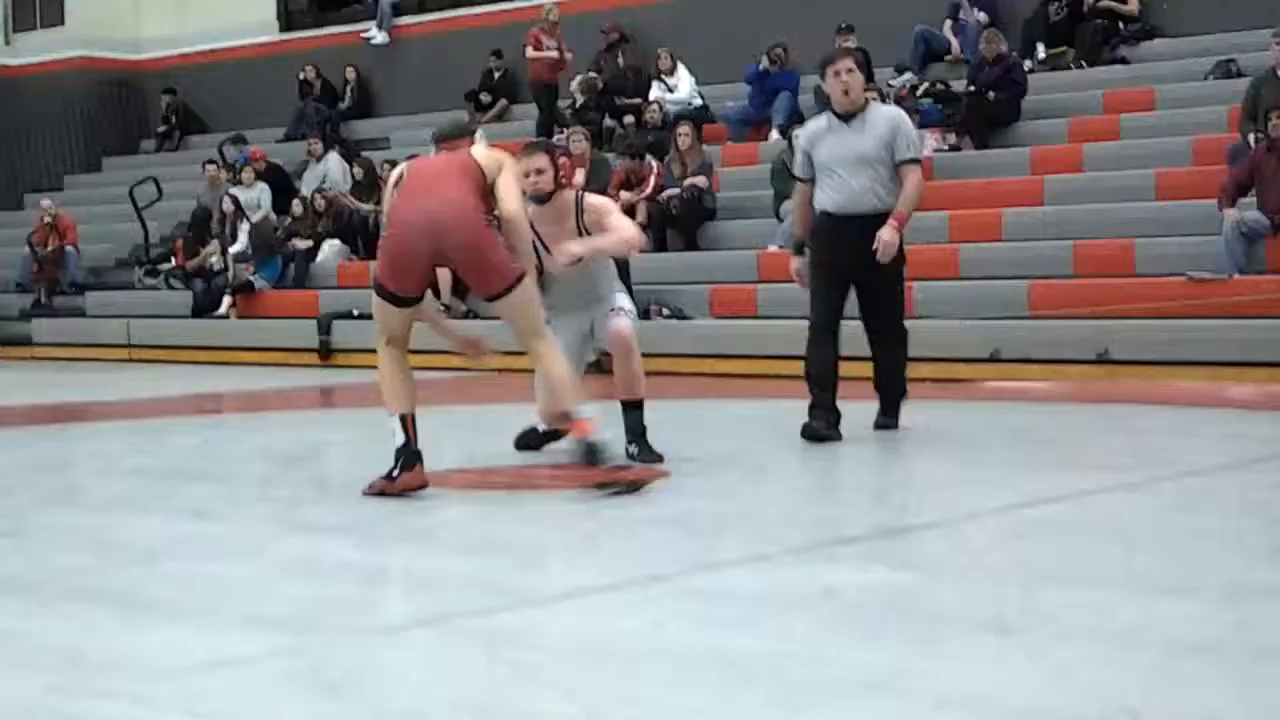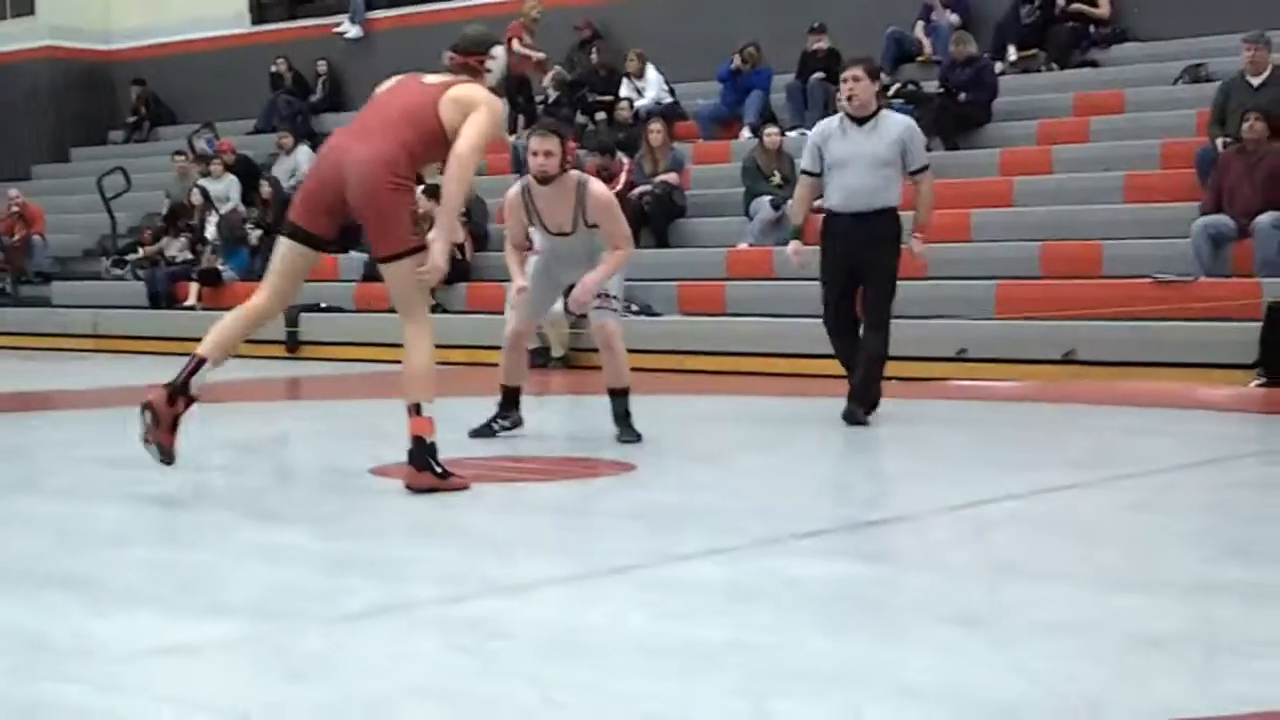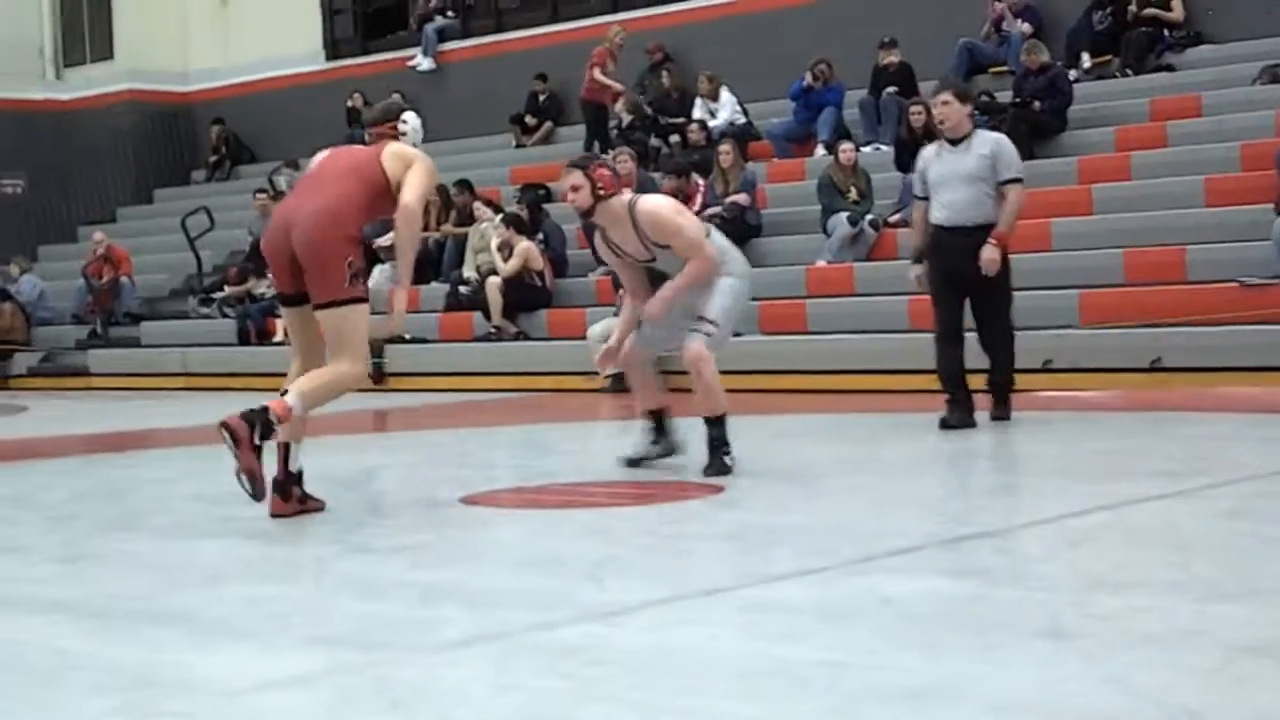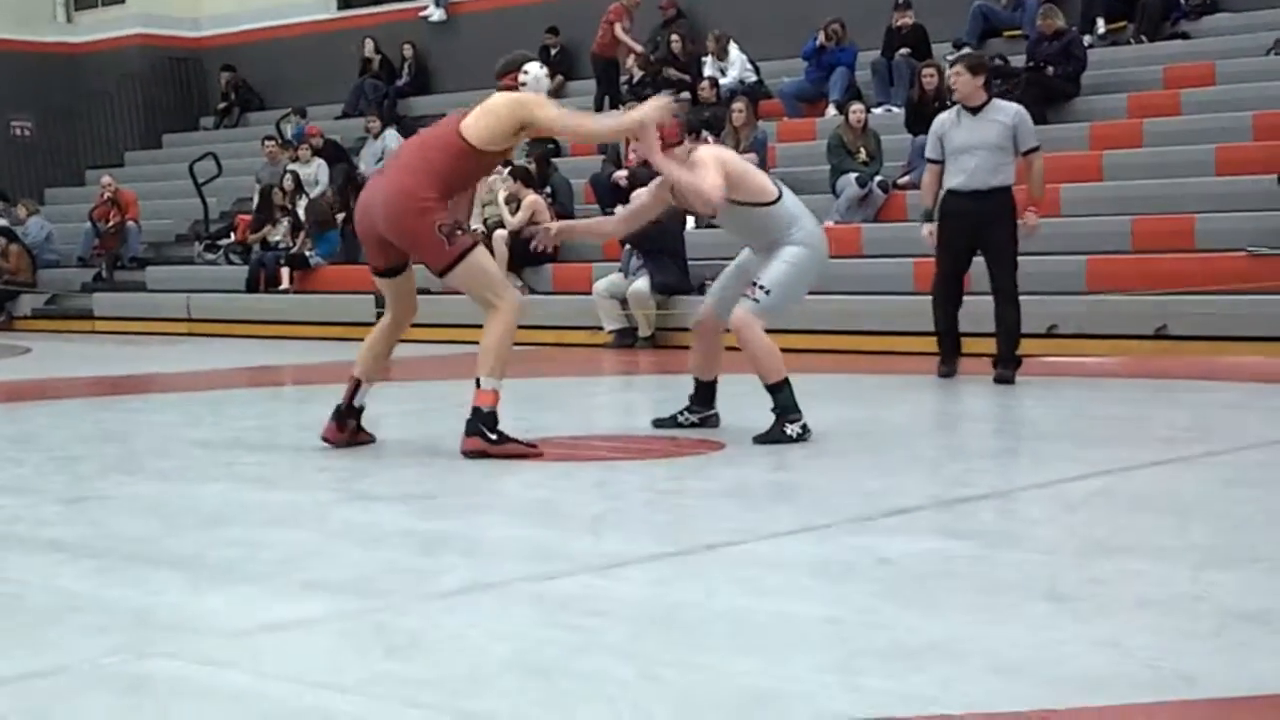
dt=0.7s
person 1, frame 1
left shoulder: (402, 172)
right shoulder: (494, 159)
right elbow: (511, 212)
left wrist: (446, 331)
right wrist: (529, 284)
left hip: (407, 228)
right hip: (463, 226)
left knee: (390, 345)
right knee: (540, 340)
left ankle: (407, 463)
right ankle: (591, 451)
person 1, frame 2
left shoulder: (399, 81)
right shoulder: (488, 104)
right elbow: (464, 156)
right wrist: (442, 239)
left hip: (332, 161)
right hip: (380, 175)
left knee: (267, 298)
right knee: (416, 318)
left ankle: (174, 396)
right ankle: (423, 459)
person 1, frame 3
left shoulder: (331, 154)
right shoulder: (419, 161)
right elbow: (409, 206)
right wrist: (402, 287)
left hip: (281, 224)
right hip: (328, 228)
left knee: (308, 360)
right knee: (351, 366)
left ankle: (287, 487)
right ankle: (256, 423)
person 1, frame 4
left shoulder: (479, 117)
right shoulder: (518, 105)
right elbow: (598, 130)
right wrist: (648, 112)
left hip: (371, 205)
right hip: (412, 205)
left knee: (401, 312)
right knee: (503, 304)
left ankle: (345, 419)
right ankle: (482, 426)
person 2, frame 1
left shoulder: (893, 121)
right shoulder: (811, 133)
left elbow: (913, 178)
right elbow: (803, 194)
left wrist: (895, 225)
right wrist: (798, 249)
left hip: (877, 234)
right hip: (828, 234)
left knee: (886, 328)
right knee: (822, 326)
left ankle: (889, 407)
right ankle: (823, 415)
person 2, frame 2
left shoulder: (903, 127)
right shoulder: (823, 131)
left elbow: (923, 183)
right elbow: (806, 186)
left wrist: (919, 232)
right wrist: (796, 234)
left hip: (880, 229)
right hip: (837, 229)
left knee: (875, 319)
right knee: (836, 318)
left ankle: (862, 399)
right ankle: (865, 386)
person 2, frame 3
left shoulder: (996, 144)
right shoulder: (927, 156)
left elbow: (1014, 196)
right elbow: (921, 210)
left wrist: (996, 242)
right wrist: (918, 258)
left hip: (985, 243)
right hip: (942, 246)
left knee: (995, 328)
right knee: (947, 330)
left ankle: (1001, 398)
right ankle: (959, 406)
person 2, frame 4
left shoulder: (1013, 114)
right shoulder: (943, 122)
left elbow: (1034, 162)
right elbow: (932, 172)
left wrist: (1032, 207)
right wrist: (927, 217)
left hip: (997, 205)
right hip: (955, 207)
left knee: (1004, 286)
right knee: (945, 285)
left ankle: (1006, 361)
right ankle: (948, 353)
person 3, frame 1
left shoulder: (594, 208)
left elbow: (633, 238)
left wrist: (582, 246)
left hip: (607, 299)
right hip: (562, 313)
left knee: (623, 337)
left ankle: (636, 439)
right ankle: (553, 425)
person 3, frame 2
left shoulder: (595, 193)
right shoulder: (516, 197)
left elbow: (624, 247)
right elbow: (514, 245)
left wrist: (591, 281)
right wrist: (518, 279)
left hip: (598, 260)
right hip: (549, 259)
left knee: (607, 333)
right knee: (514, 333)
left ankle: (623, 419)
right ankle: (508, 411)
person 3, frame 3
left shoulder: (650, 210)
right shoulder: (604, 241)
left elbow: (706, 258)
right elbow: (638, 295)
left wrist: (662, 297)
right wrist: (617, 340)
left hip: (724, 274)
right hip: (687, 284)
left knee: (695, 355)
right knee: (631, 356)
left ankle: (720, 448)
right ankle: (660, 435)
person 3, frame 4
left shoulder: (708, 159)
right shoulder: (668, 185)
left elbow: (710, 196)
right elbow: (618, 226)
left wrist: (661, 160)
right wrist: (567, 227)
left hip: (800, 242)
right hip: (764, 248)
left knee: (743, 321)
right knee: (705, 322)
left ankle: (791, 418)
right ankle: (701, 407)
